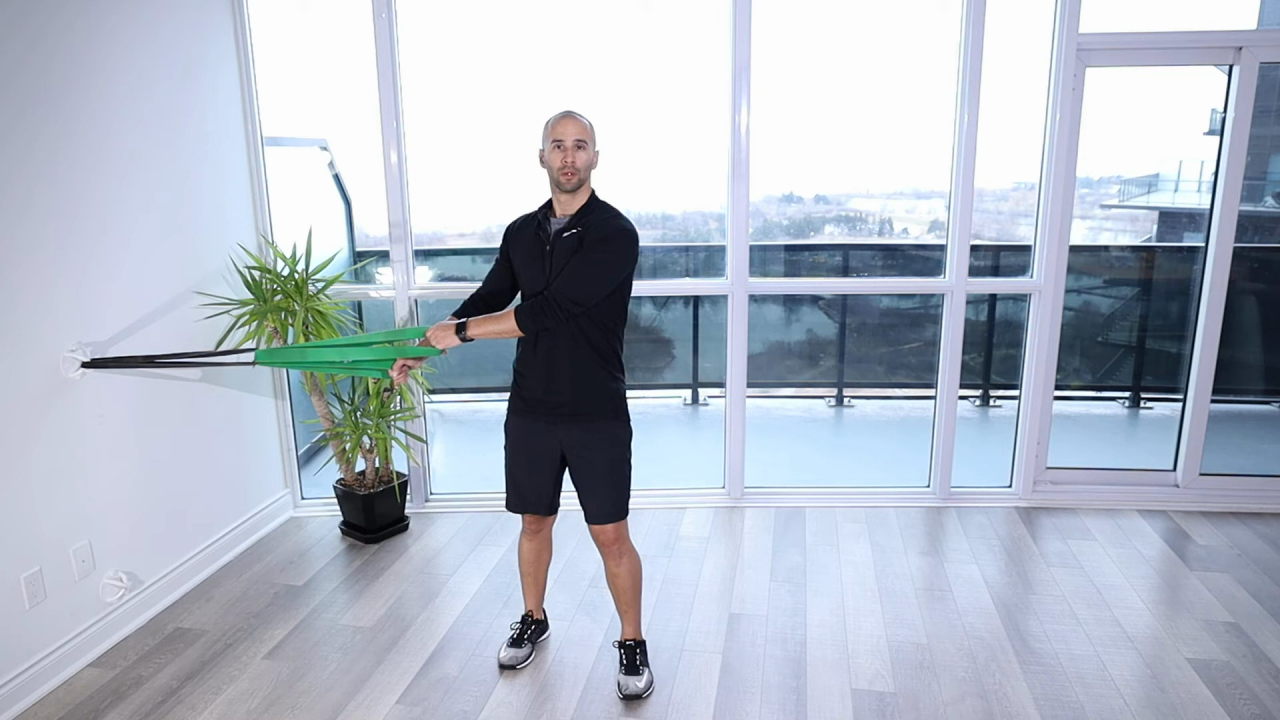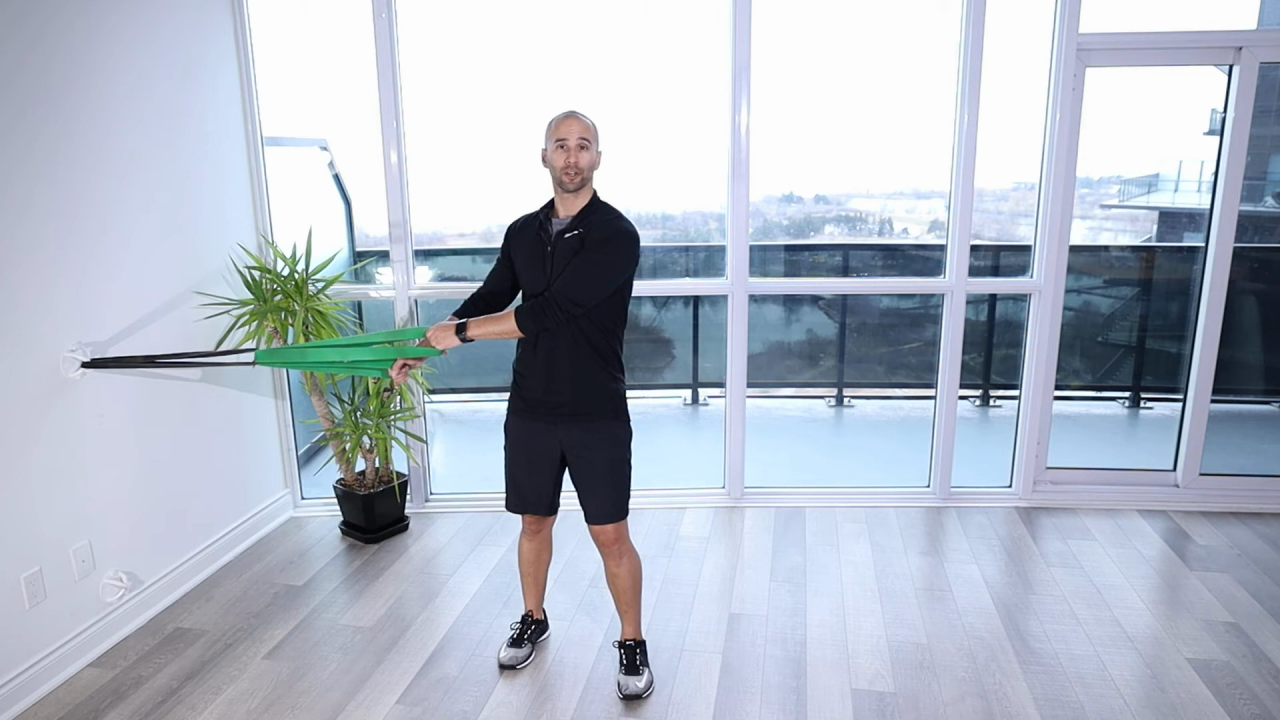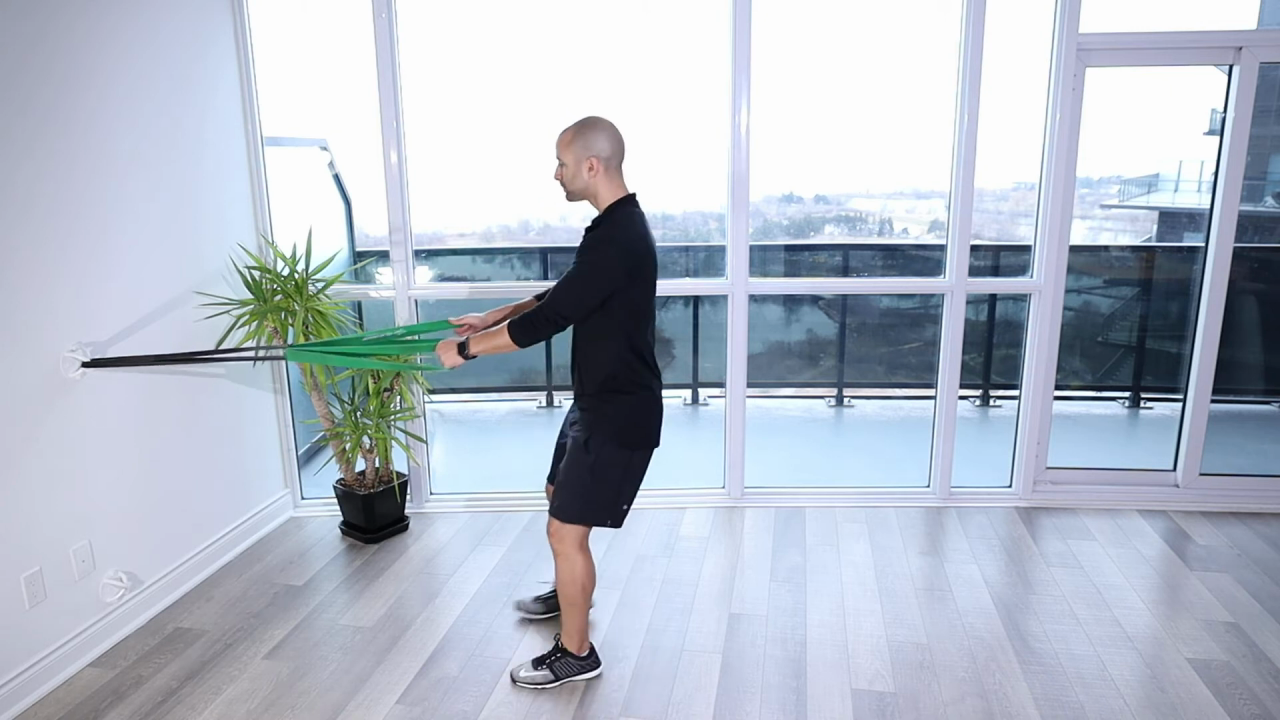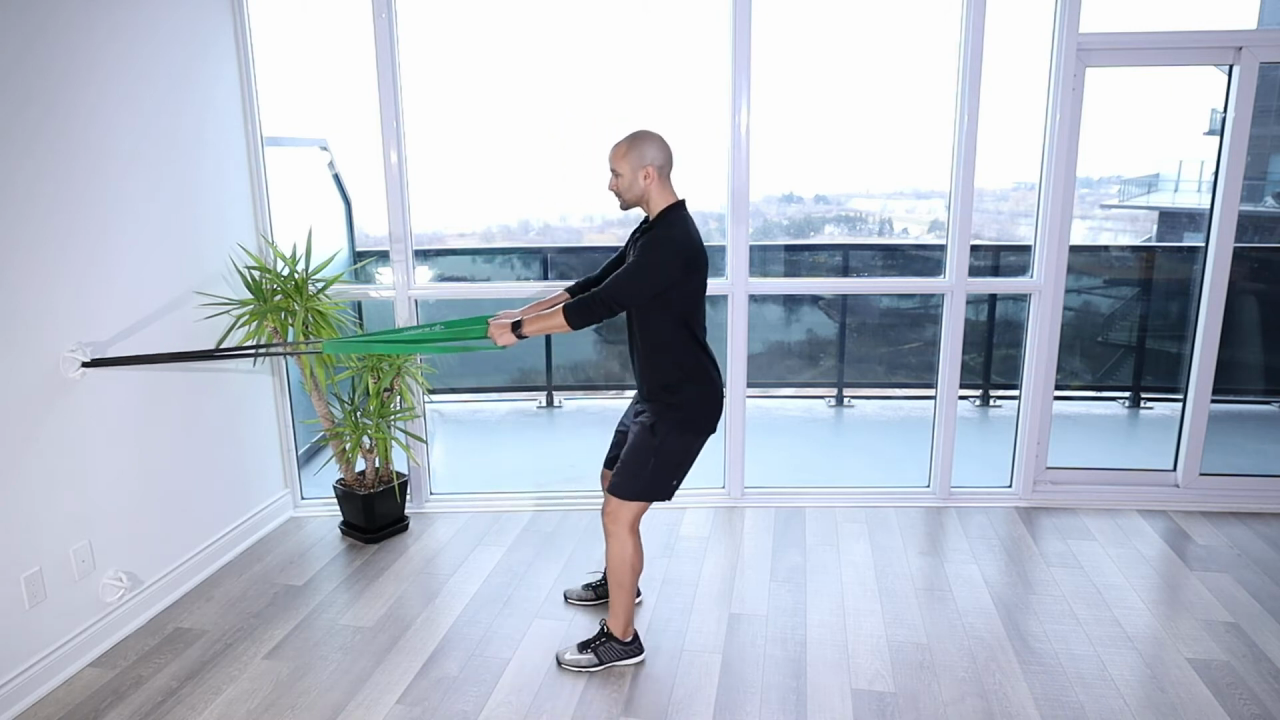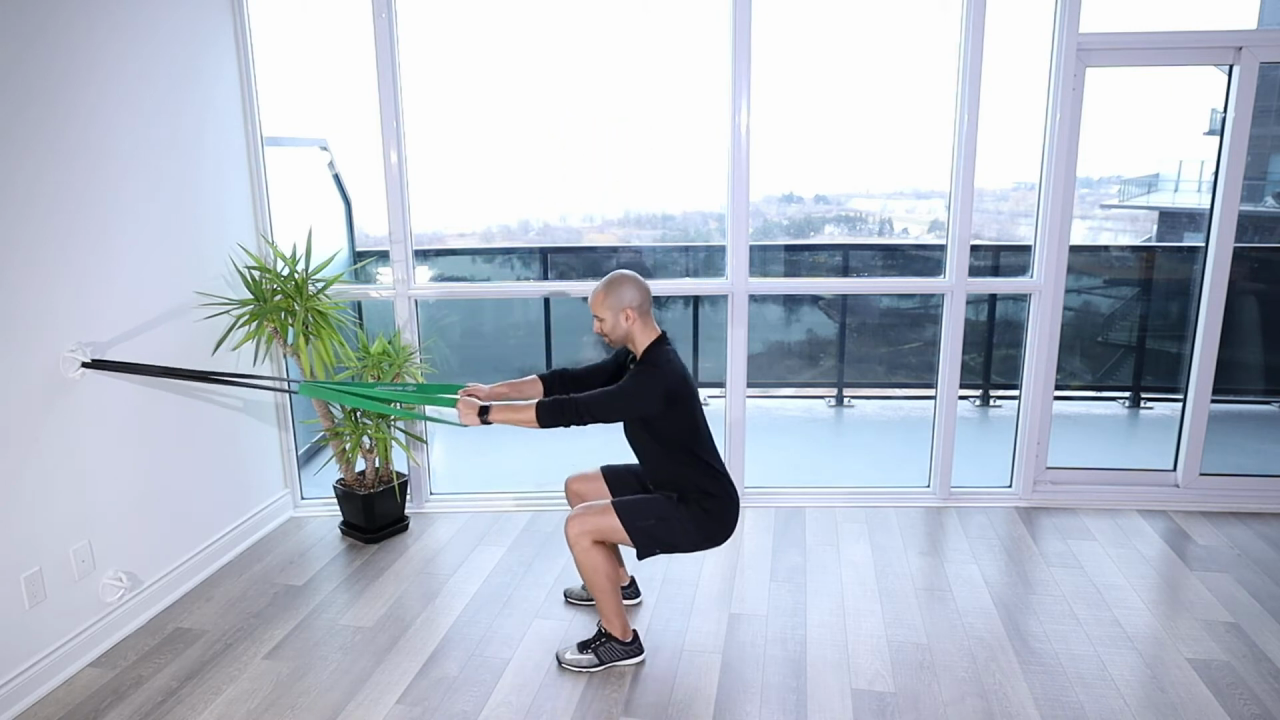
dt=1s
person 1, frame 1
left shoulder: (614, 233)
right shoulder: (520, 232)
left elbow: (550, 310)
right elbow: (488, 298)
left wrist: (461, 331)
right wrist: (422, 350)
left hip: (597, 416)
right hip: (531, 412)
left knee: (611, 535)
right knee: (534, 522)
left ankle: (632, 644)
right ankle: (533, 619)
person 1, frame 2
left shoulder: (615, 234)
right shoulder: (522, 232)
left elbow: (551, 311)
right elbow: (488, 298)
left wrist: (460, 332)
right wrist: (424, 349)
left hip: (597, 414)
right hip: (531, 410)
left knee: (611, 535)
right knee: (534, 522)
left ankle: (632, 644)
right ankle: (533, 619)
person 1, frame 3
left shoulder: (615, 240)
right shoulder: (618, 227)
left elbow: (550, 319)
right elbow: (559, 298)
left wrist: (468, 346)
right wrist: (490, 319)
left hip: (619, 413)
right hip: (601, 402)
left knee: (566, 530)
right knee: (561, 495)
left ankle: (576, 653)
right ankle: (565, 594)
person 1, frame 4
left shoulder: (672, 241)
right shoulder: (652, 233)
left elbow: (602, 304)
right elbow: (595, 285)
left wrist: (521, 329)
right wrist: (523, 314)
left hip: (683, 406)
right hip: (659, 395)
left knee: (618, 513)
right knee: (613, 482)
left ankle: (620, 639)
right ankle: (620, 582)
person 1, frame 5
left shoulder: (657, 379)
right shoulder: (639, 358)
left elbow: (573, 411)
right elbow: (571, 382)
left wrist: (486, 414)
right wrist: (494, 391)
left hip: (702, 512)
right hip: (674, 487)
left knee: (580, 527)
right knee: (579, 488)
left ankle: (620, 640)
right ankle: (621, 583)
